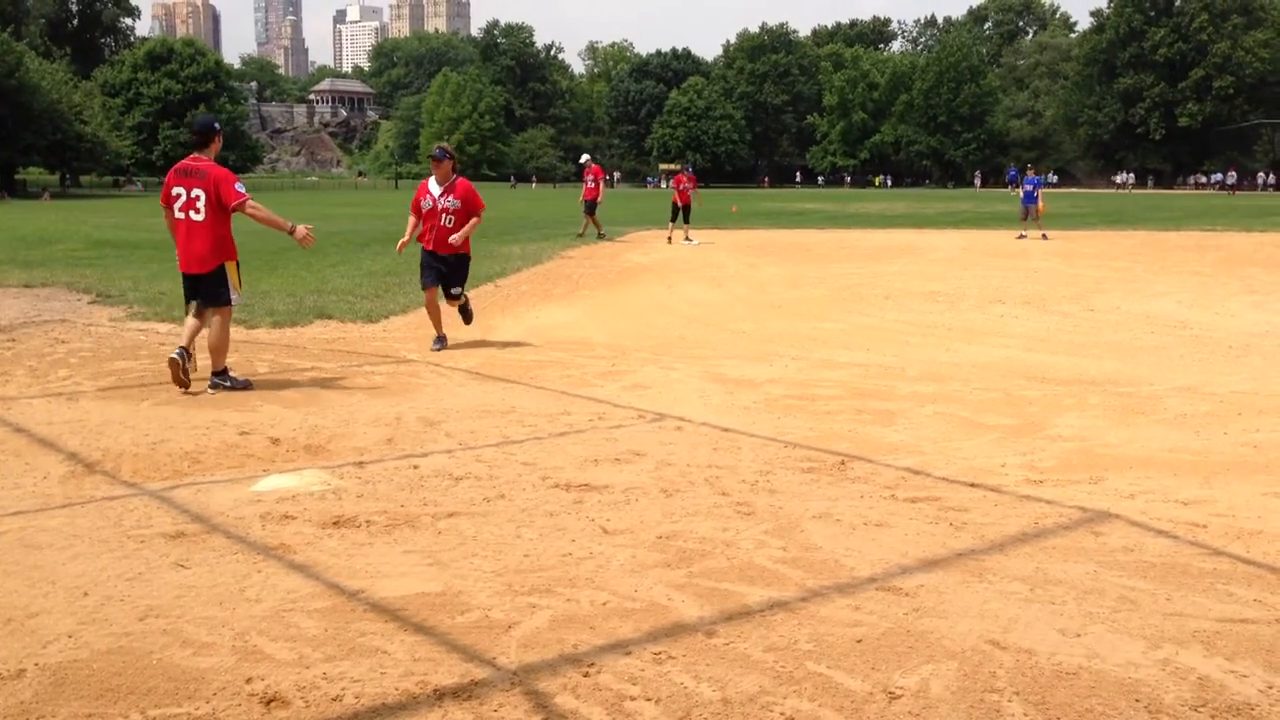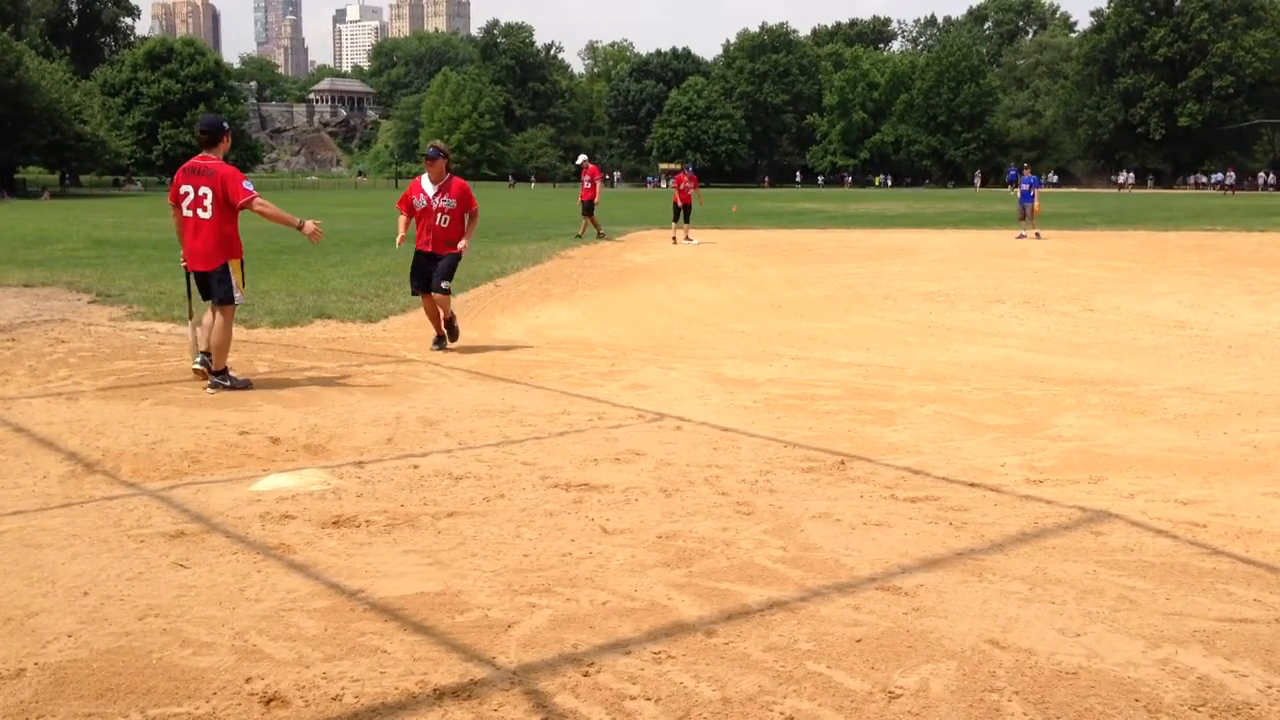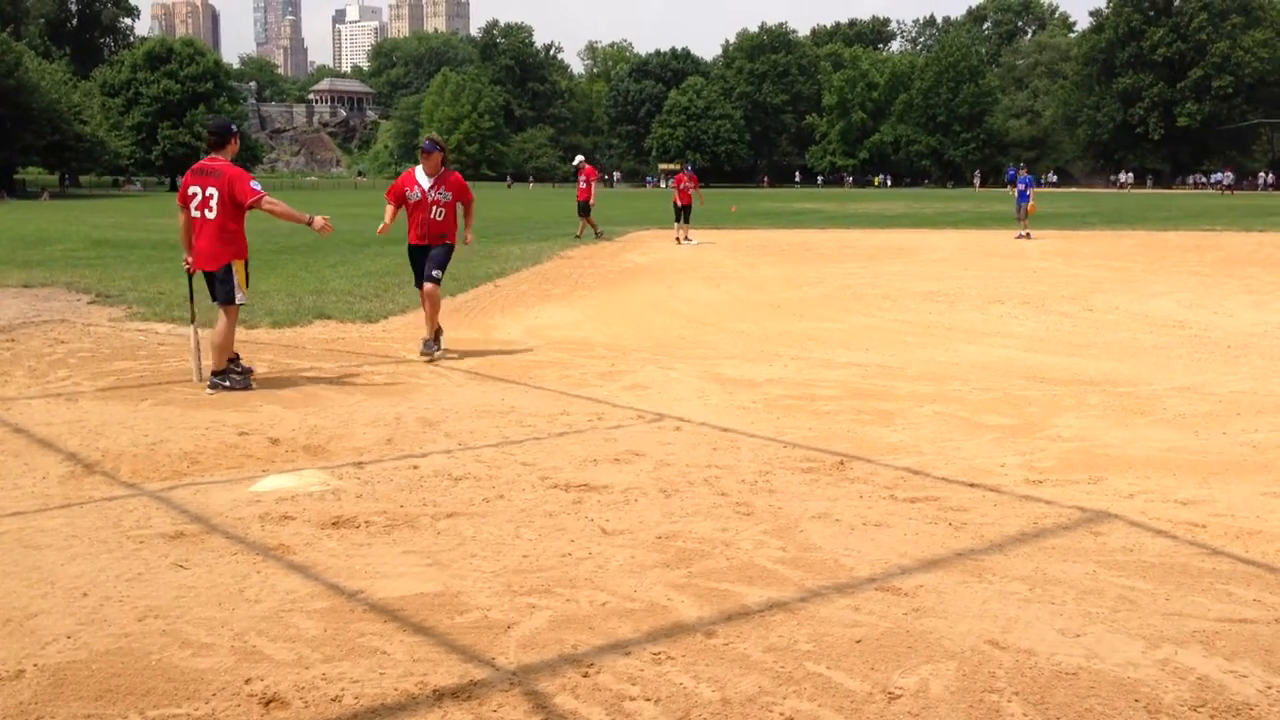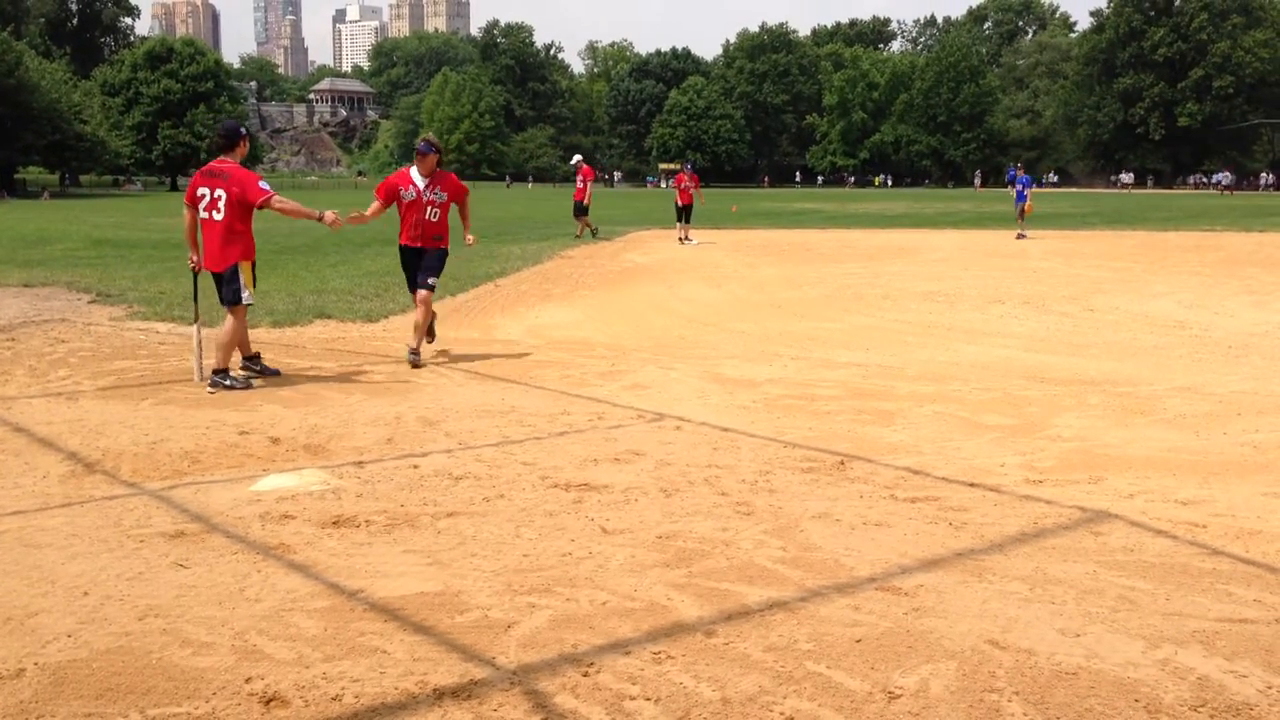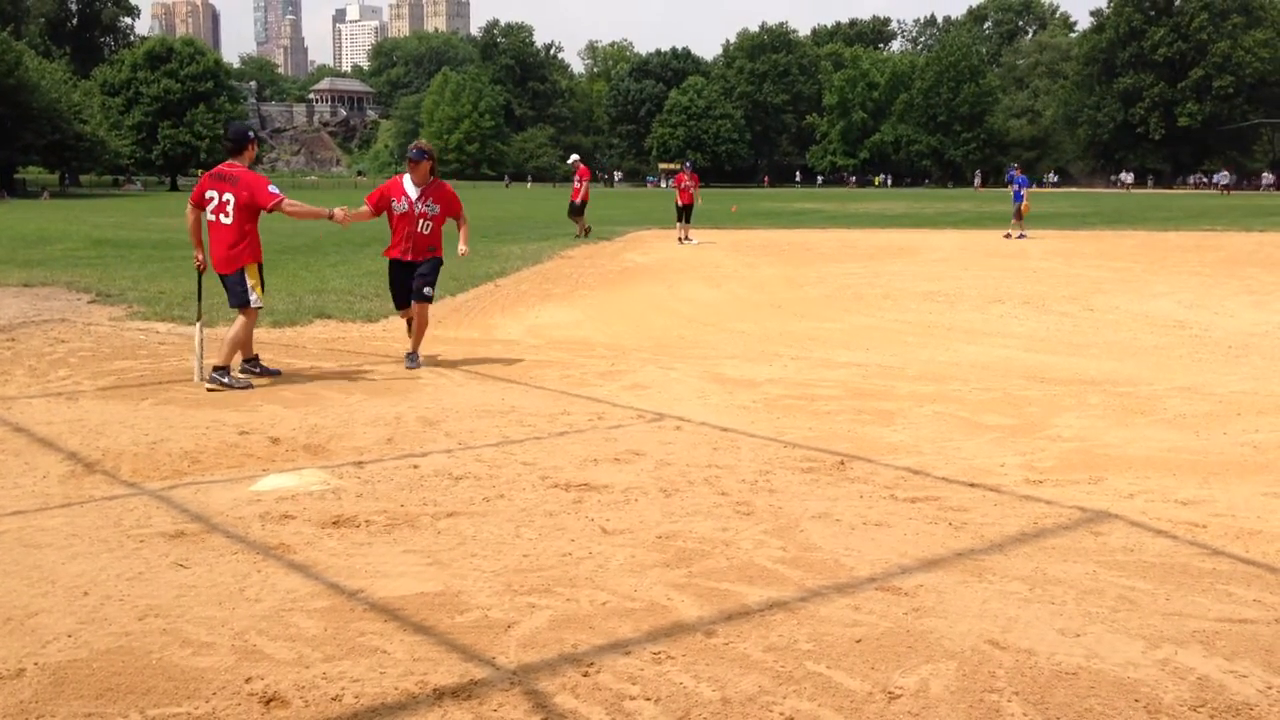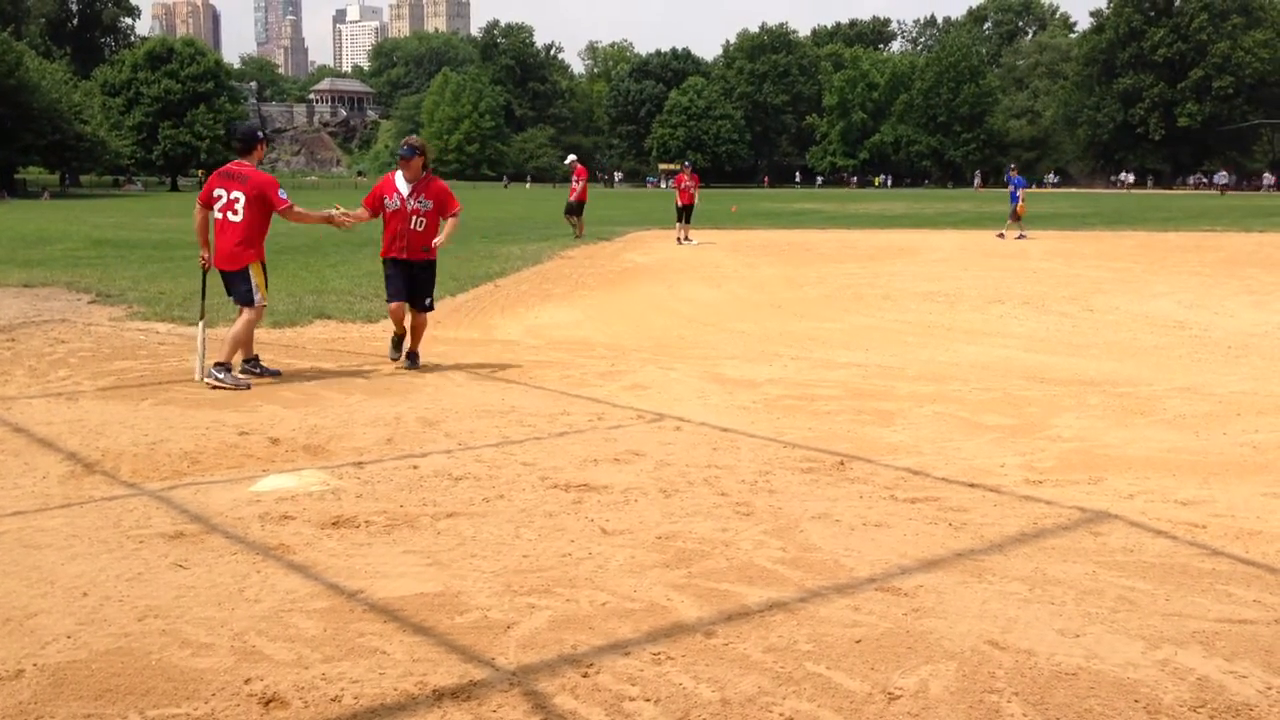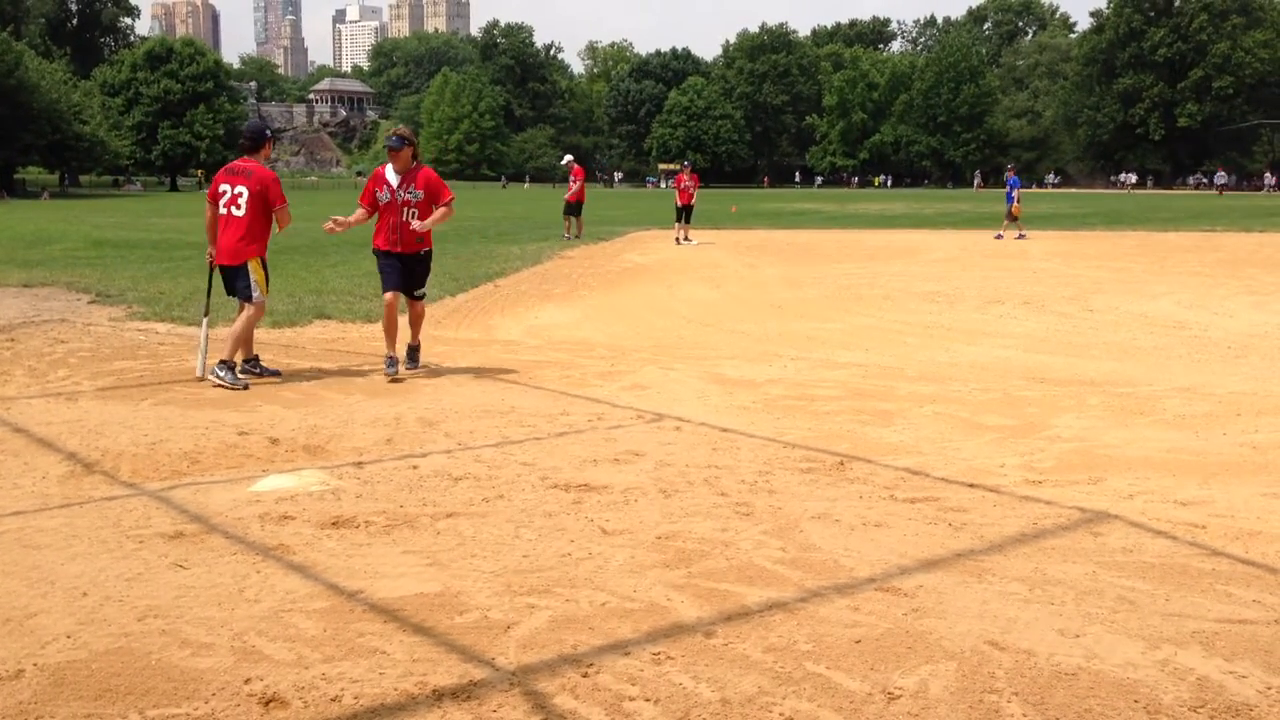
dt=0.1s
person 1, frame 1
left shoulder: (174, 173)
right shoulder: (219, 175)
left elbow: (169, 215)
right elbow: (250, 208)
right wrist: (291, 228)
left hip: (189, 257)
right hip: (217, 257)
left knee: (201, 309)
right knee: (220, 313)
left ankle: (181, 352)
right ankle: (218, 376)
person 1, frame 2
left shoulder: (183, 172)
right shoulder: (227, 173)
left elbow: (176, 213)
right elbow: (258, 205)
left wrist: (186, 248)
right wrist: (300, 224)
left hip: (196, 255)
right hip: (223, 255)
left knee: (216, 306)
right knee: (225, 312)
left ankle: (205, 357)
right ankle: (219, 375)
person 1, frame 3
left shoulder: (192, 173)
right shoulder: (234, 175)
left elbow: (183, 214)
right elbow: (268, 204)
left wrist: (188, 252)
right wrist: (309, 220)
left hip: (204, 255)
right hip: (228, 255)
left knee: (226, 308)
right knee: (229, 312)
left ankle: (231, 361)
right ankle: (217, 376)
person 1, frame 4
left shoulder: (201, 175)
right shoulder: (243, 177)
left elbow: (189, 213)
right elbow: (278, 203)
left wrist: (194, 251)
right wrist: (319, 215)
left hip: (213, 255)
right hip: (236, 256)
left knee: (234, 309)
right knee: (236, 312)
left ankle: (250, 360)
right ankle: (219, 374)
person 1, frame 5
left shoulder: (209, 177)
right shoulder: (253, 181)
left elbow: (192, 212)
right elbow: (286, 206)
left wrist: (198, 249)
right wrist: (328, 213)
left hip: (220, 257)
right hip: (243, 258)
left knee: (246, 309)
right knee: (247, 315)
left ankle: (248, 361)
right ankle: (218, 372)
person 1, frame 6
left shoulder: (218, 176)
right shoulder: (262, 181)
left elbow: (201, 212)
right elbow: (293, 213)
left wrist: (205, 249)
right wrist: (330, 217)
left hip: (223, 255)
right hip: (246, 256)
left knee: (247, 307)
right knee: (252, 311)
left ankle: (249, 362)
right ankle: (220, 368)
person 1, frame 7
left shoulder: (224, 172)
right shoulder: (267, 177)
left elbow: (211, 210)
right elbow: (283, 219)
left wrist: (212, 245)
right wrist: (271, 230)
left hip: (226, 252)
right hip: (248, 252)
left knee: (248, 306)
right knee: (254, 309)
left ankle: (249, 362)
right ankle: (223, 366)
person 2, frame 1
left shoulder: (464, 187)
right shoulder: (424, 187)
left elbow: (478, 217)
right elbow: (415, 214)
left wrist: (462, 235)
right wrist: (407, 236)
left hip: (455, 252)
right hip: (429, 250)
left knee: (452, 298)
right knee: (429, 293)
left ankle: (462, 300)
right ankle: (440, 335)
person 2, frame 2
left shoulder: (459, 186)
right shoulder: (415, 185)
left elbow: (473, 213)
right elbow: (404, 212)
left wrist: (466, 238)
right wrist: (402, 233)
left hip: (449, 251)
right hip: (424, 251)
left knee: (439, 295)
right knee: (426, 298)
left ankle: (449, 317)
right ankle: (440, 334)
person 2, frame 3
left shoulder: (454, 179)
right shoulder: (407, 178)
left elbow: (468, 203)
right elbow: (392, 203)
left wrist: (468, 230)
right wrist: (387, 222)
left hip: (442, 243)
right hip: (417, 244)
left knee: (430, 287)
right knee: (425, 290)
left ankle: (430, 337)
right ankle: (435, 328)
person 2, frame 4
left shoulder: (449, 180)
right shoulder: (399, 178)
left elbow: (463, 201)
right elbow: (381, 201)
left wrist: (467, 230)
right wrist: (366, 216)
left hip: (435, 247)
right hip: (408, 246)
left knee: (423, 296)
right knee: (418, 296)
left ankle: (415, 348)
right ankle: (429, 317)
person 2, frame 5
left shoulder: (443, 190)
right shoulder: (393, 186)
left elbow: (460, 217)
right elbow: (371, 208)
left wrist: (463, 242)
right wrist: (351, 216)
left hip: (429, 259)
right hip: (399, 258)
left knee: (422, 305)
right knee: (403, 309)
left ankle: (414, 351)
right ankle: (412, 317)
person 2, frame 6
left shoulder: (436, 186)
right shoulder: (386, 183)
left elbow: (453, 216)
right elbow: (369, 211)
left wrist: (444, 236)
right wrist: (348, 217)
left hip: (423, 259)
right hip: (393, 257)
left knee: (419, 312)
right knee: (395, 307)
left ankle: (413, 351)
right ankle: (399, 333)
person 2, frame 7
left shoulder: (427, 176)
right shoulder: (377, 176)
left elbow: (448, 207)
right elbow: (366, 209)
left wrist: (428, 224)
right wrist: (345, 222)
left hip: (418, 251)
right hip: (387, 250)
left knee: (416, 302)
right knee: (390, 299)
left ankle: (414, 344)
right ankle: (391, 357)
